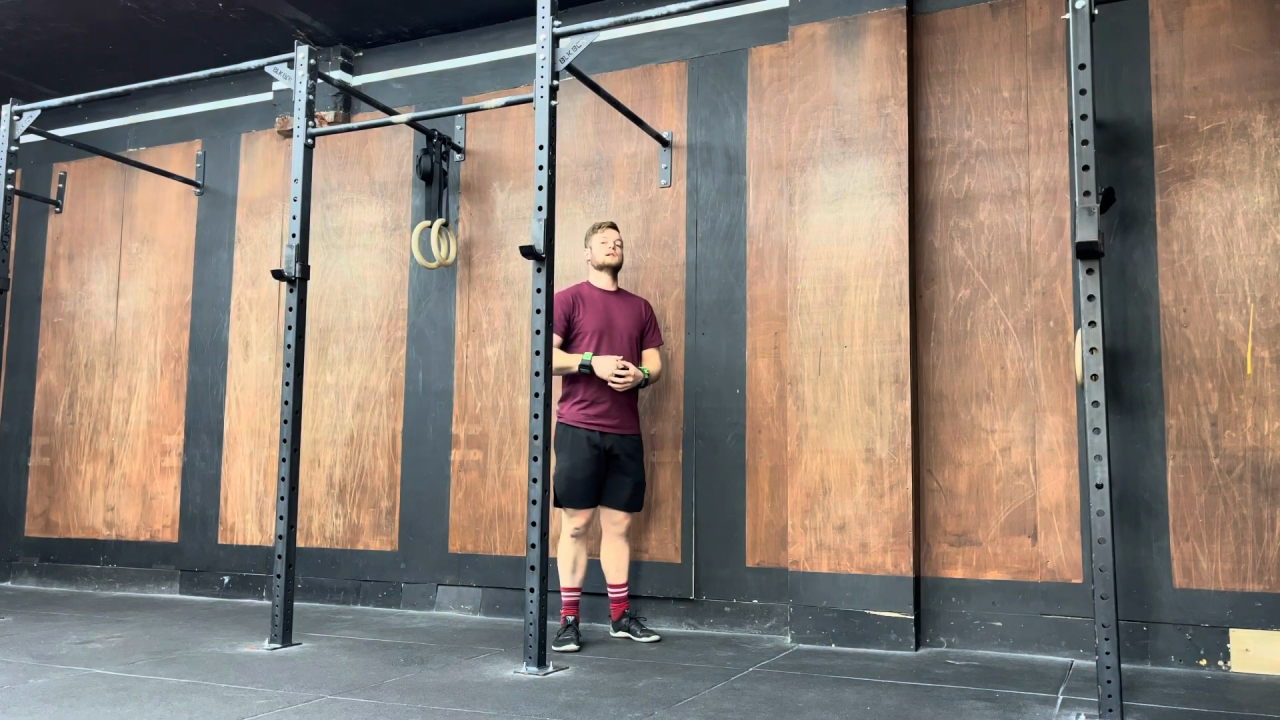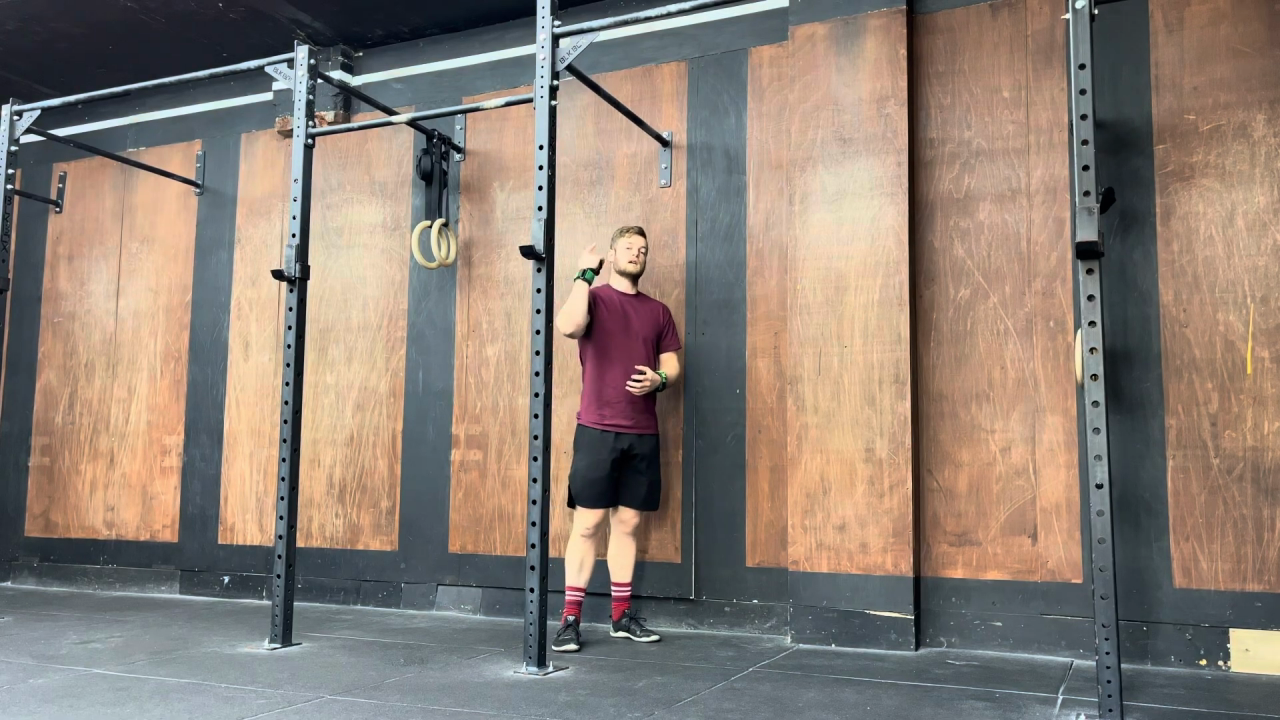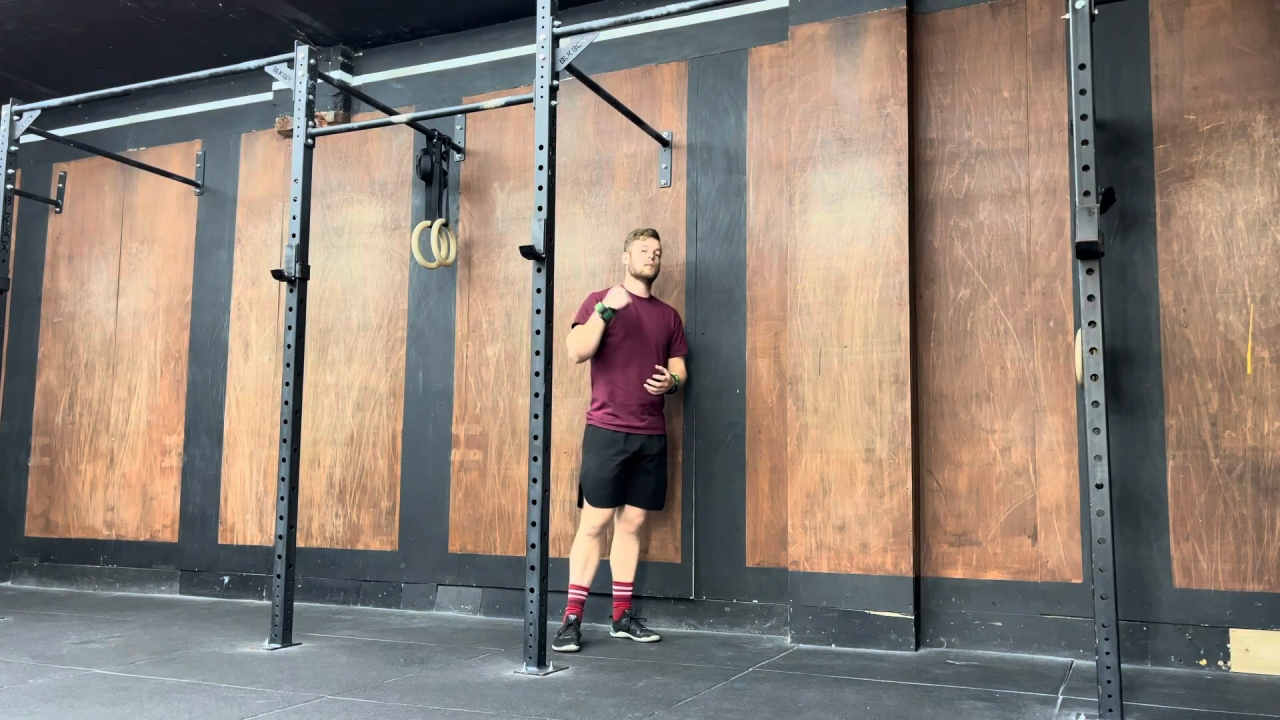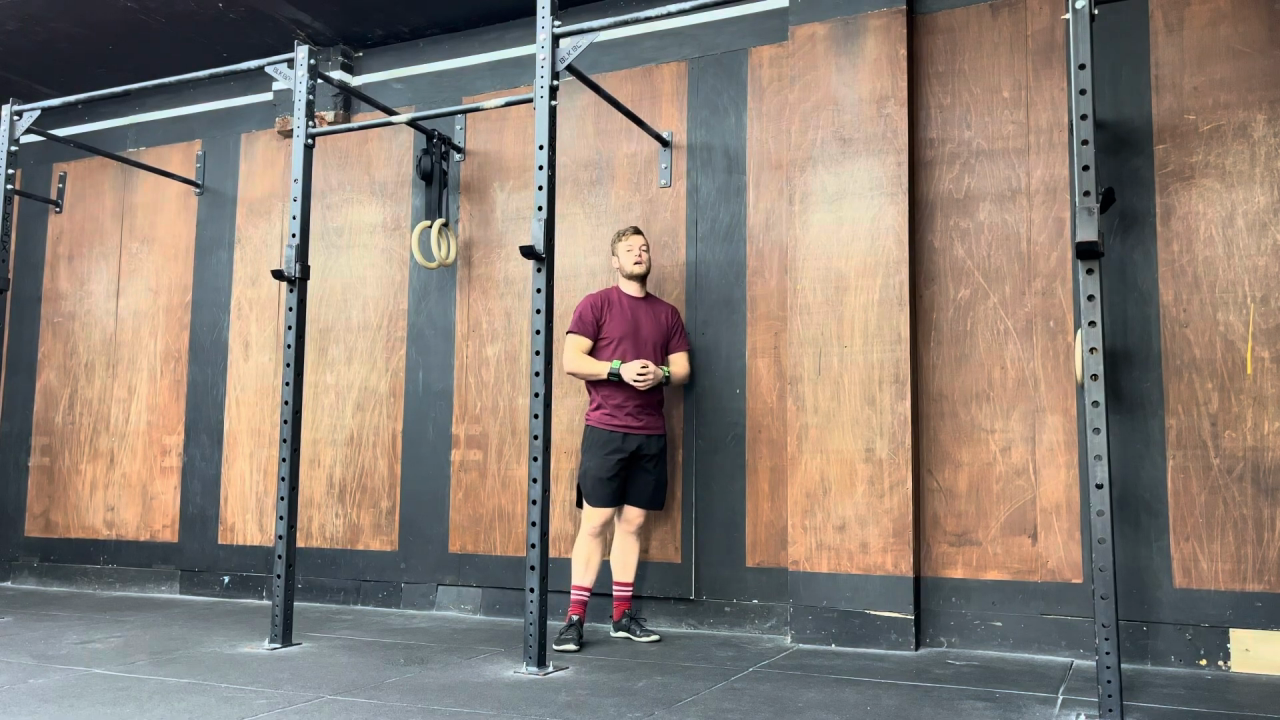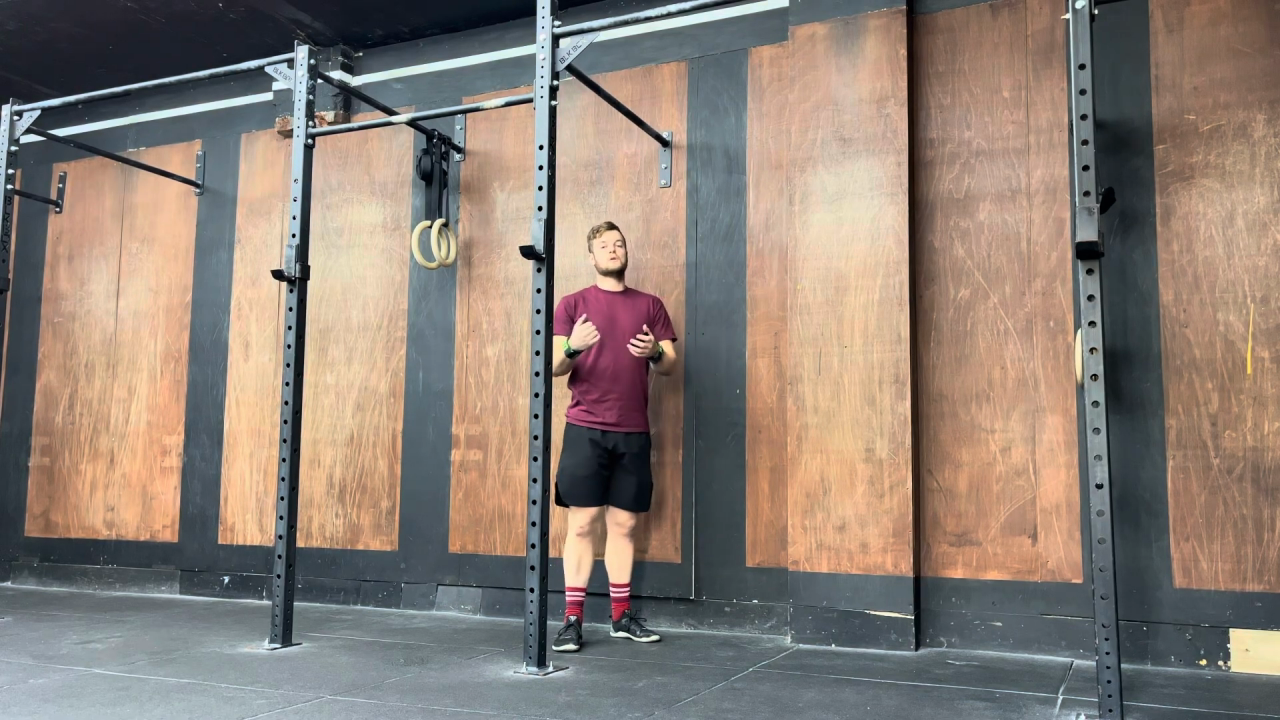
dt=0.5s
person 1, frame 1
left shoulder: (640, 307)
right shoulder: (568, 299)
left elbow: (655, 362)
right elbow: (545, 356)
left wrist: (641, 375)
right wrist: (591, 362)
left hip: (626, 432)
right hip: (579, 429)
left knee: (619, 524)
right knee: (576, 524)
left ankle: (621, 615)
right ankle: (569, 619)
person 1, frame 2
left shoulder: (658, 311)
right shoulder: (592, 297)
left elbow: (673, 365)
right elbow: (568, 327)
left wrist: (658, 379)
right wrist: (585, 275)
left hip: (643, 433)
right hip: (598, 429)
left knee: (627, 523)
right knee: (587, 524)
left ankle: (622, 614)
right ankle: (570, 618)
person 1, frame 3
left shoulder: (669, 315)
right shoulder: (602, 304)
left elbow: (680, 369)
right elbow: (577, 351)
left wrist: (672, 382)
right wrist: (605, 309)
left hip: (652, 435)
right hip: (607, 429)
left knee: (632, 523)
right knee: (595, 522)
left ankle: (622, 615)
right ankle: (572, 617)
person 1, frame 4
left shoulder: (667, 312)
right shoulder: (596, 304)
left elbow: (683, 369)
right elbow: (571, 361)
left wrist: (661, 375)
right wrist: (619, 369)
left hip: (650, 435)
right hip: (605, 430)
left knee: (631, 523)
right knee: (596, 523)
left ankle: (622, 615)
right ankle: (574, 618)
person 1, frame 5
left shoulder: (650, 305)
right shoulder: (573, 303)
left elbow: (670, 365)
right elbow: (555, 366)
left wrist: (654, 352)
right wrist: (572, 347)
left hip: (633, 432)
right hip: (586, 429)
left knee: (624, 524)
right knee: (581, 524)
left ankle: (622, 615)
right ankle: (572, 619)
